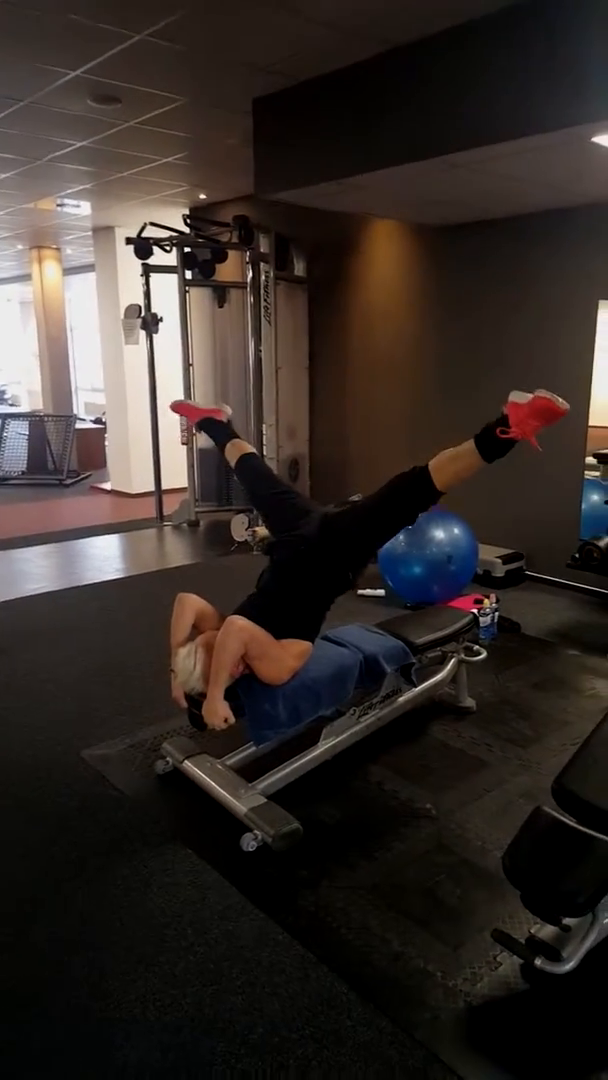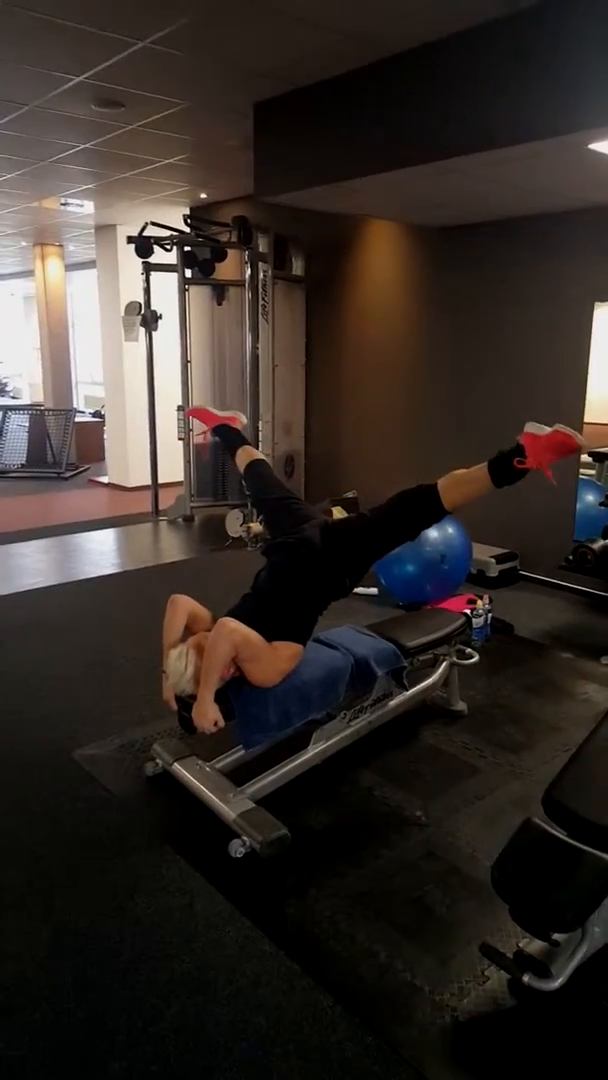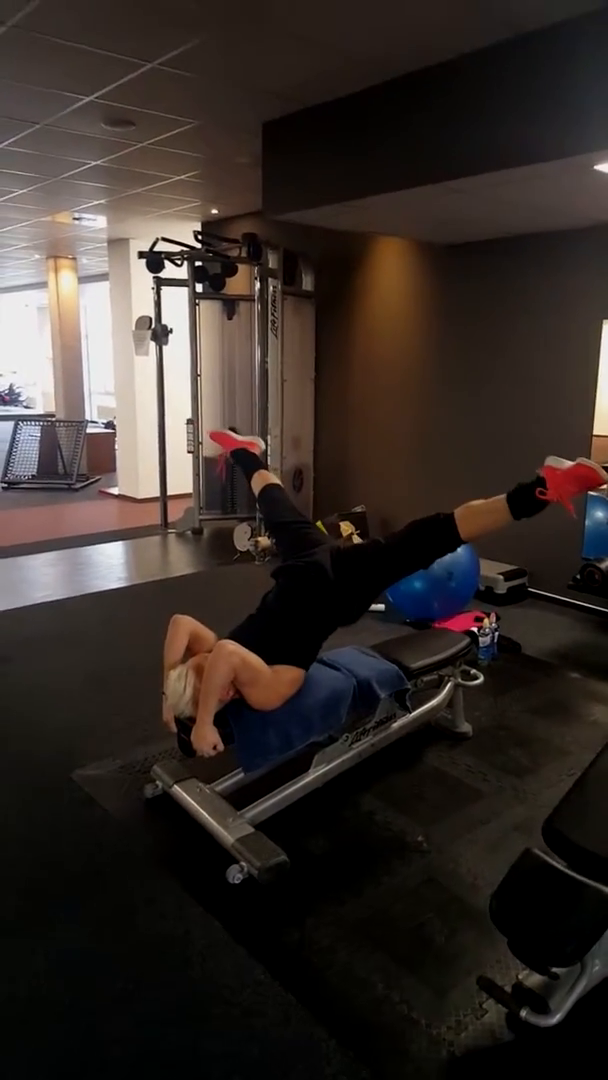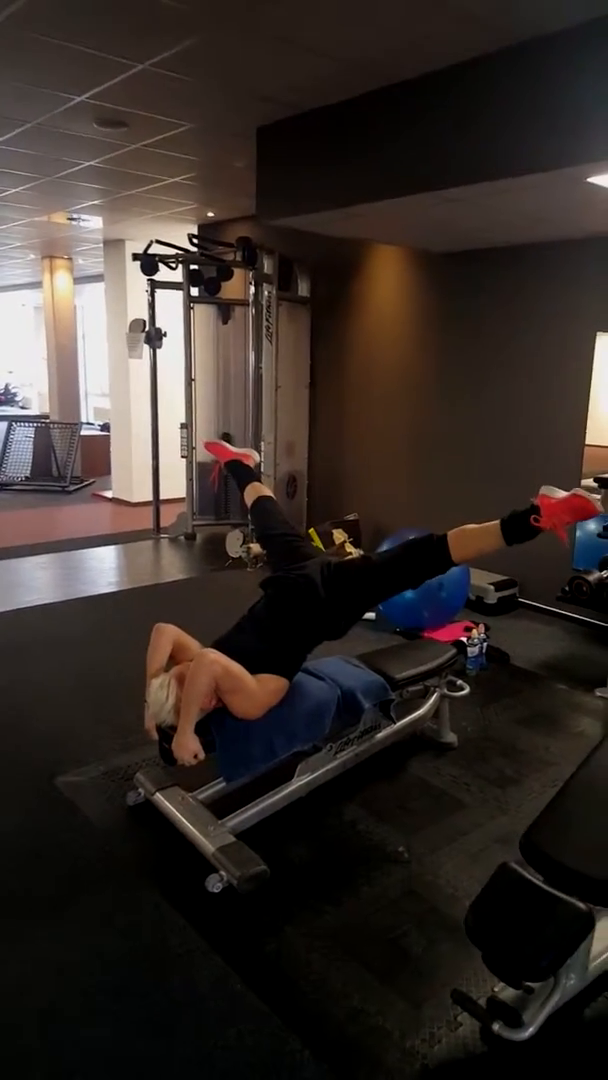
dt=0.4s
person 1, frame 1
left shoulder: (275, 668)
right shoulder: (226, 646)
left wrist: (214, 699)
left hip: (327, 555)
right hip: (298, 543)
left knee: (408, 497)
right knee: (258, 480)
left ankle: (510, 428)
right ankle: (210, 422)
person 1, frame 2
left shoulder: (265, 670)
right shoulder: (215, 648)
left wrist: (204, 701)
right wrist: (169, 673)
left hip: (326, 562)
right hip: (295, 547)
left knee: (416, 510)
right knee: (263, 486)
left ankle: (524, 457)
right ankle: (226, 428)
person 1, frame 3
left shoulder: (266, 693)
right shoulder: (216, 670)
right elbow: (180, 622)
left wrist: (203, 725)
right wrist: (170, 694)
left hip: (334, 587)
right hip: (304, 572)
left knee: (430, 539)
right knee: (278, 513)
left ankle: (546, 489)
right ankle: (245, 452)
person 1, frame 4
left shoulder: (248, 702)
right shoulder: (203, 680)
right elbow: (163, 631)
left wrist: (184, 734)
right wrist: (151, 702)
left hip: (323, 601)
right hip: (292, 585)
left knee: (423, 557)
right knee: (269, 522)
left ankle: (541, 516)
right ankle: (240, 463)
